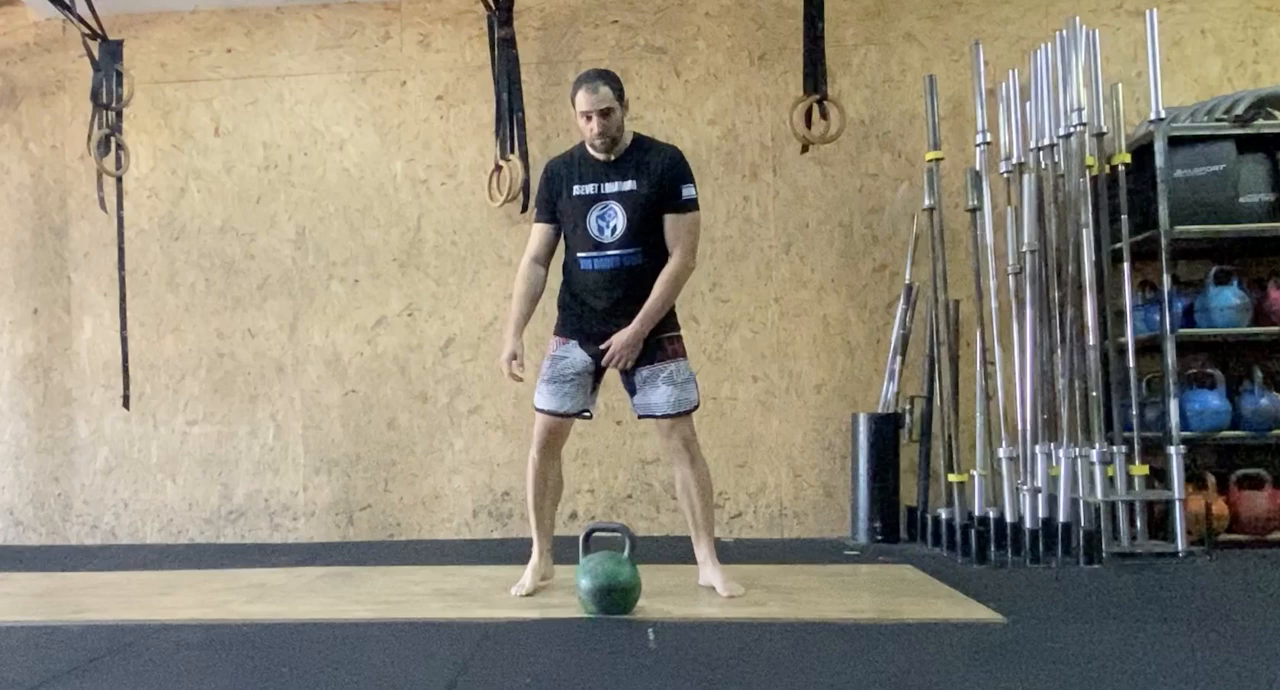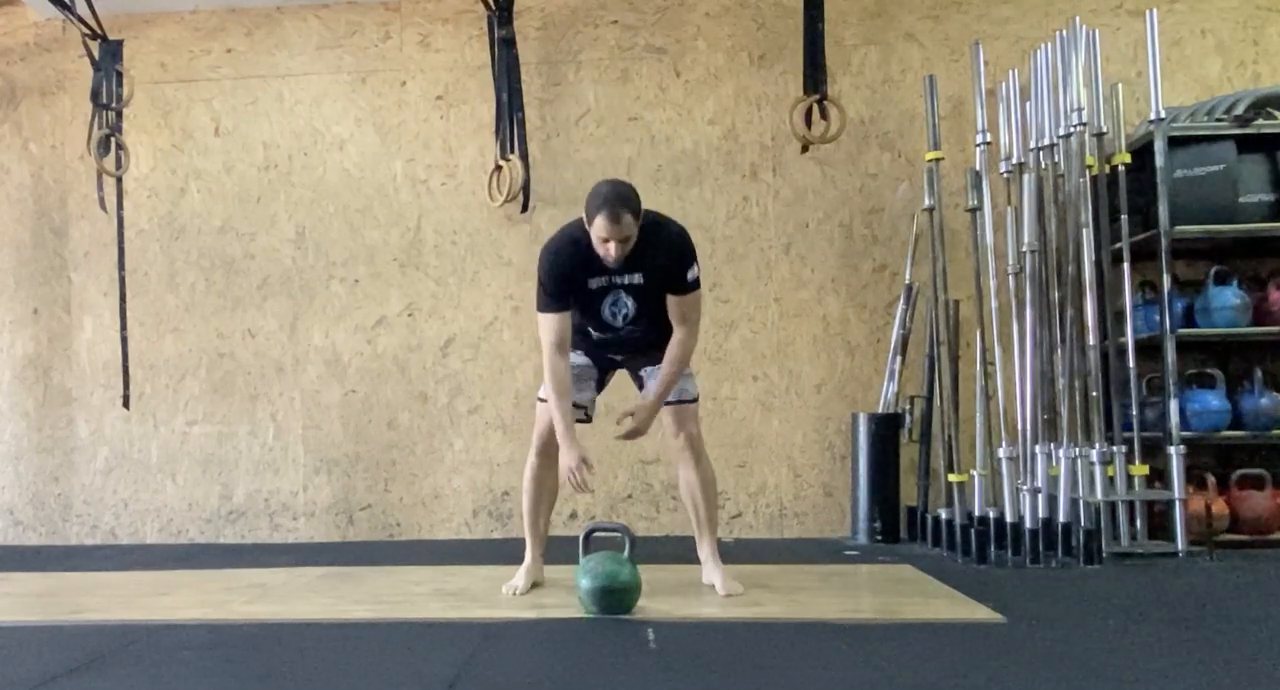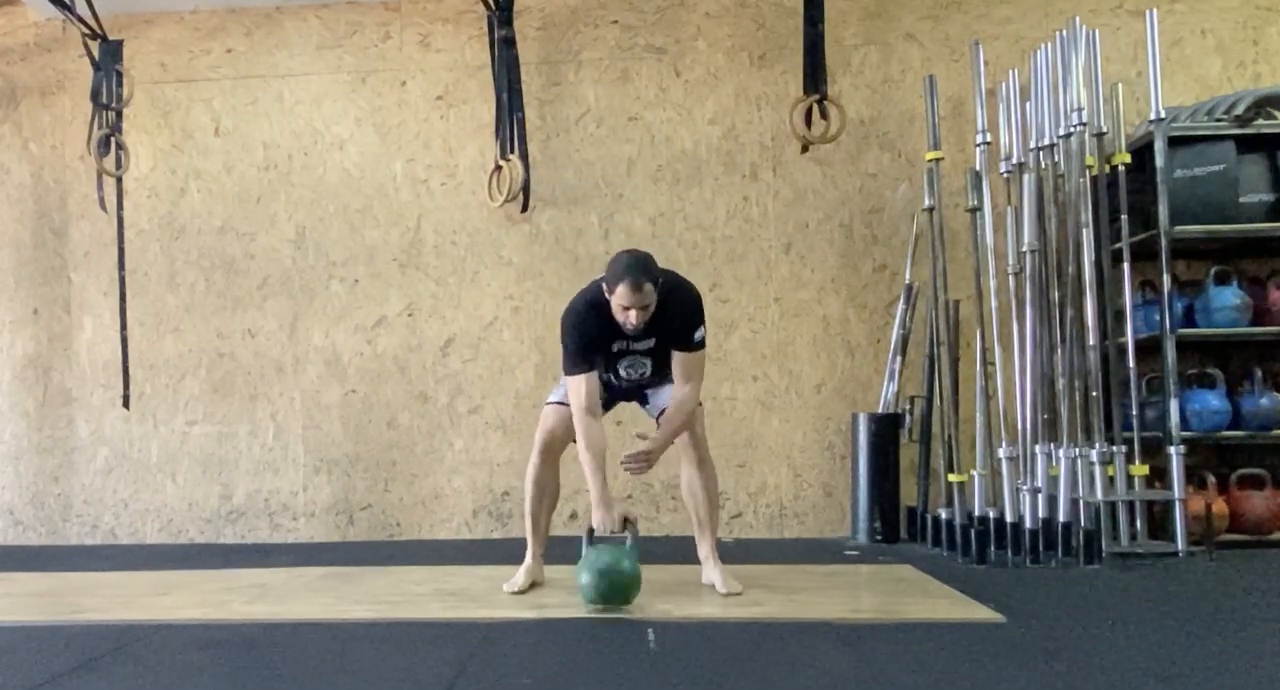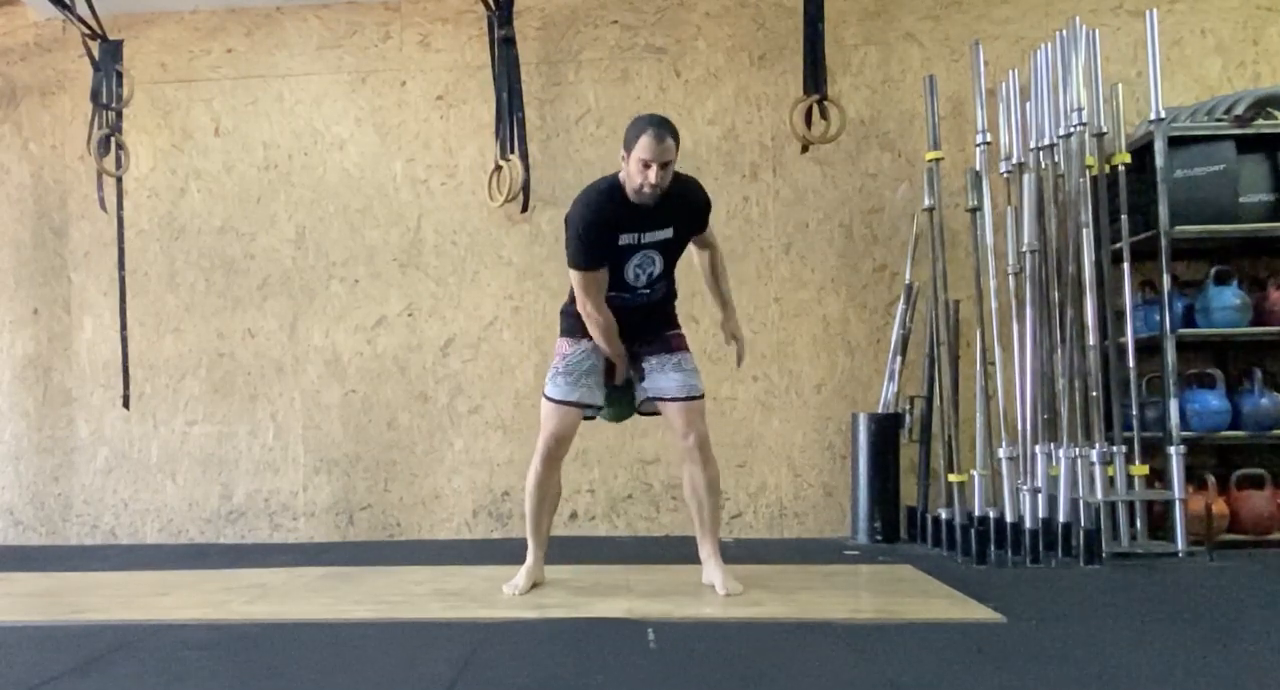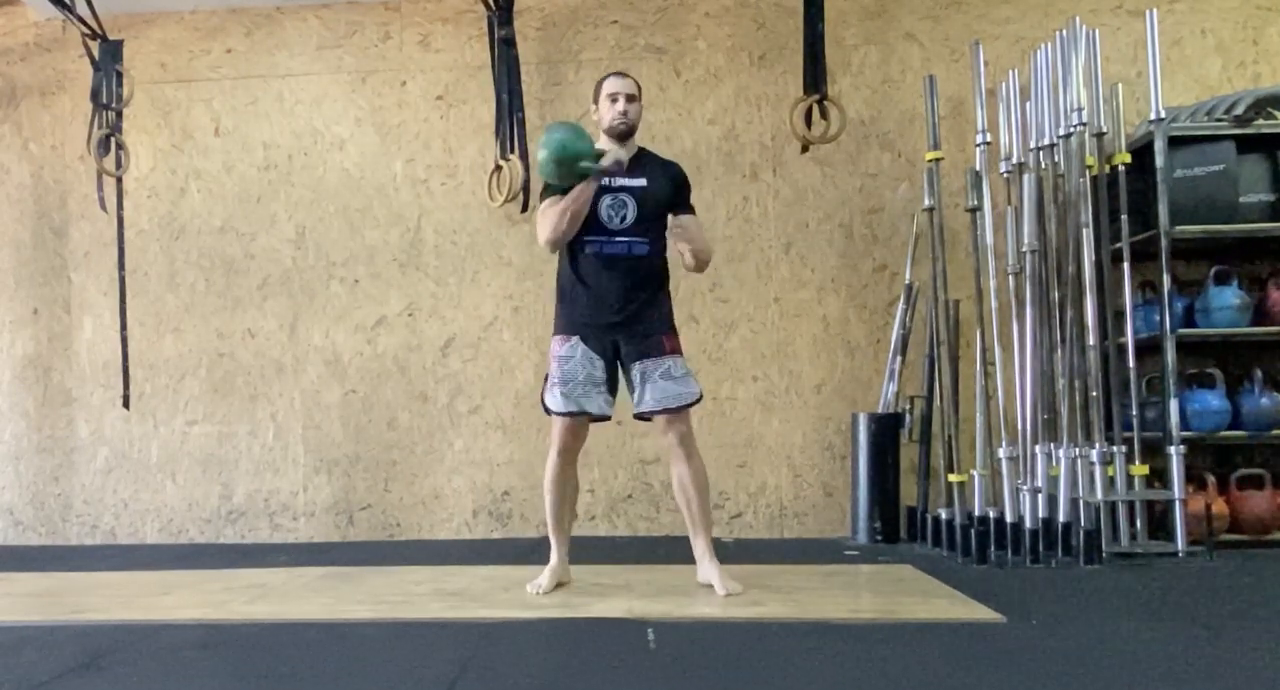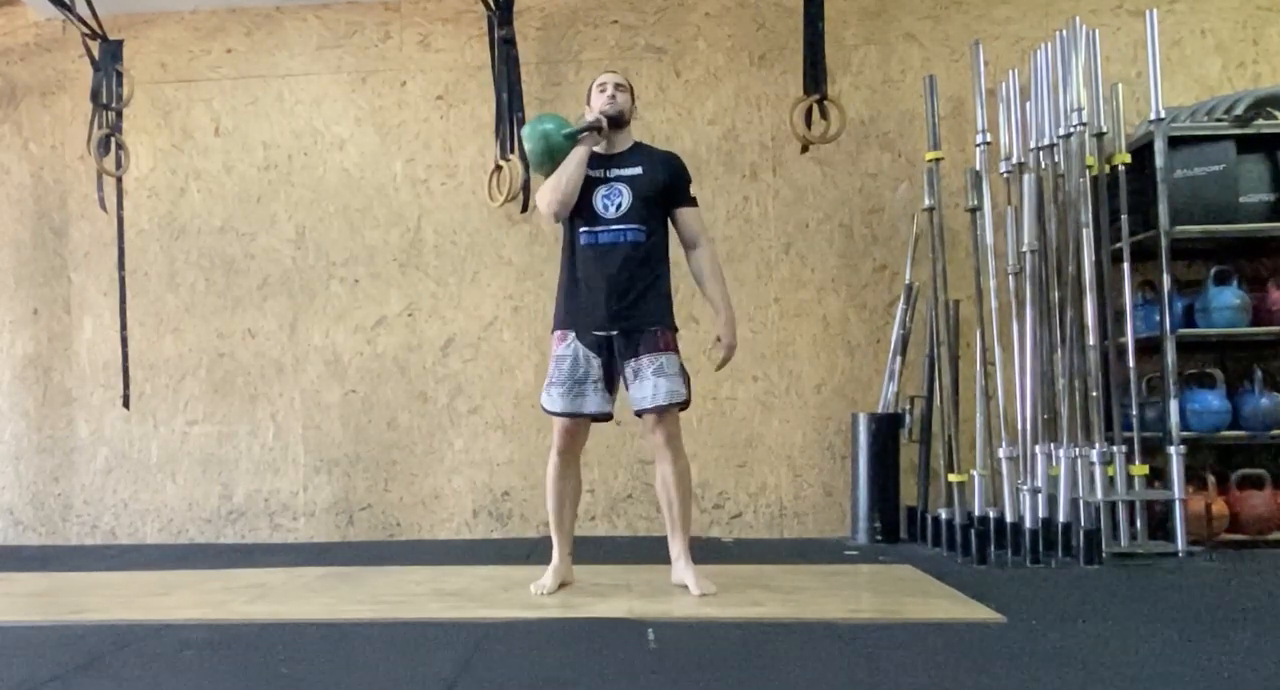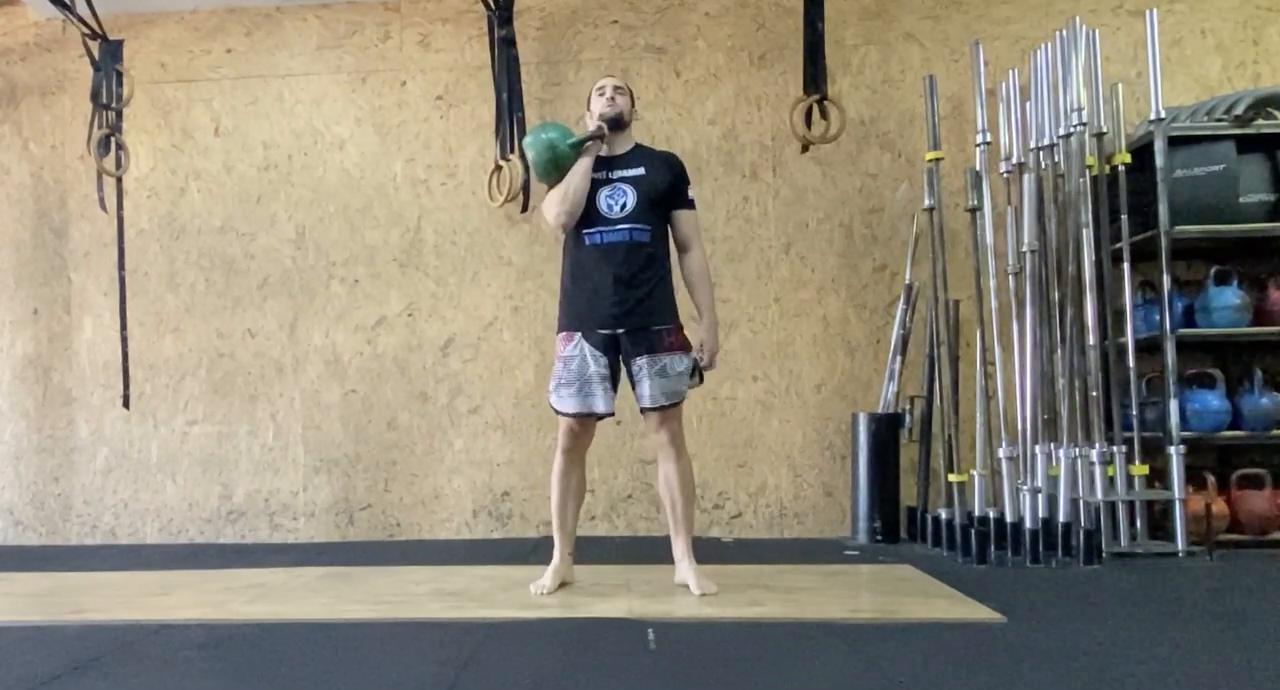
dt=0.7s
person 1, frame 1
left shoulder: (665, 163)
right shoulder: (558, 173)
left elbow: (683, 255)
right elbow: (536, 259)
left wrist: (638, 331)
right wrist: (514, 332)
left hip: (651, 329)
right hip: (576, 331)
left knee: (680, 439)
right knee: (545, 437)
left ankle: (708, 561)
right ankle: (540, 557)
person 1, frame 2
left shoulder: (671, 241)
right shoulder: (560, 252)
left elbow: (685, 329)
right elbow: (554, 349)
left wrist: (654, 403)
right wrist: (568, 440)
left hip: (654, 345)
right hip: (587, 344)
left knee: (687, 436)
right knee: (544, 440)
left ankle: (711, 561)
right ankle: (532, 562)
person 1, frame 3
left shoulder: (683, 299)
right shoulder: (581, 315)
left elbow: (689, 388)
right elbow: (587, 413)
left wrist: (658, 445)
right wrist: (600, 500)
left hip: (661, 375)
right hip: (596, 377)
left knee: (695, 440)
right knee: (546, 442)
left ankle: (711, 562)
right ankle: (532, 562)
person 1, frame 4
left shoulder: (690, 196)
right shoulder: (592, 208)
left elbow: (708, 247)
right elbow: (590, 304)
left wrist: (728, 312)
right wrist: (619, 362)
left hip: (658, 330)
right hip: (590, 332)
left knee: (695, 439)
right knee: (551, 445)
left ankle: (712, 563)
right ankle: (533, 563)
person 1, frame 5
left shoulder: (667, 174)
left elbow: (698, 255)
right elbow: (550, 237)
left wrist: (692, 248)
right wrist: (594, 171)
left hip: (650, 327)
right hip: (580, 327)
left knee: (679, 438)
right knee: (564, 442)
left ankle: (707, 560)
right ankle: (558, 561)
person 1, frame 6
left shoulder: (664, 165)
right shoulder: (570, 161)
left elbow: (696, 244)
right elbow: (551, 207)
left wrist: (724, 312)
right wrist: (585, 143)
left hip: (648, 324)
right hip: (579, 324)
left knee: (665, 435)
right knee: (565, 440)
left ankle: (682, 560)
right ankle: (560, 561)
person 1, frame 7
left shoulder: (665, 166)
right shoulder: (572, 165)
left elbow: (691, 249)
right elbow: (559, 217)
left wrist: (708, 321)
right wrist: (589, 151)
left hip: (654, 323)
right hip: (584, 324)
left knee: (668, 434)
right knee: (571, 438)
left ankle: (685, 560)
right ankle: (561, 559)
